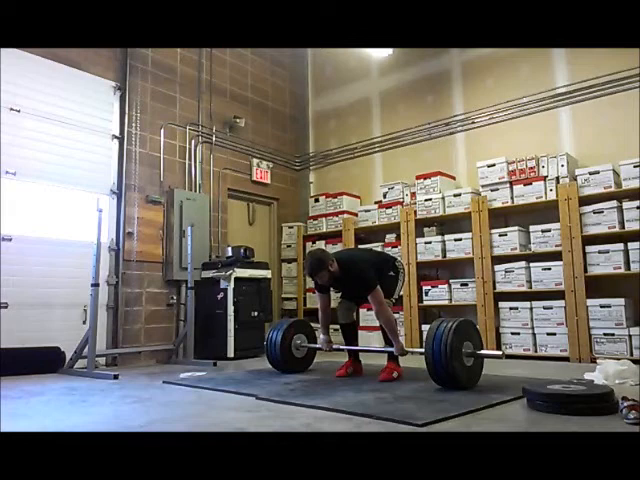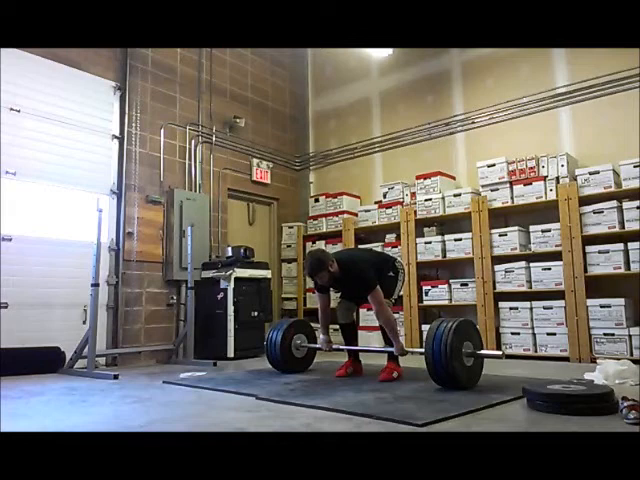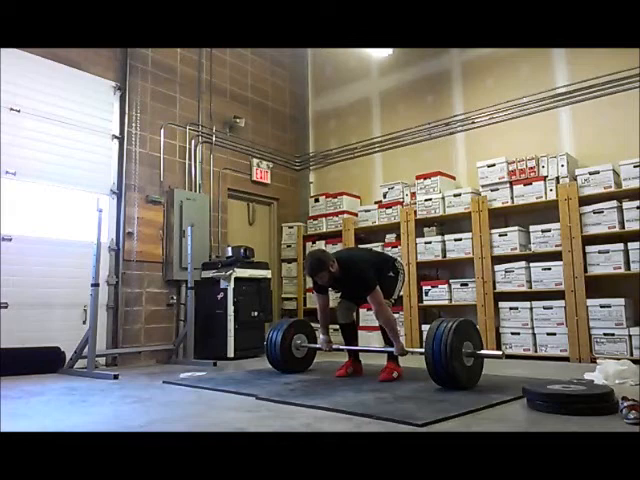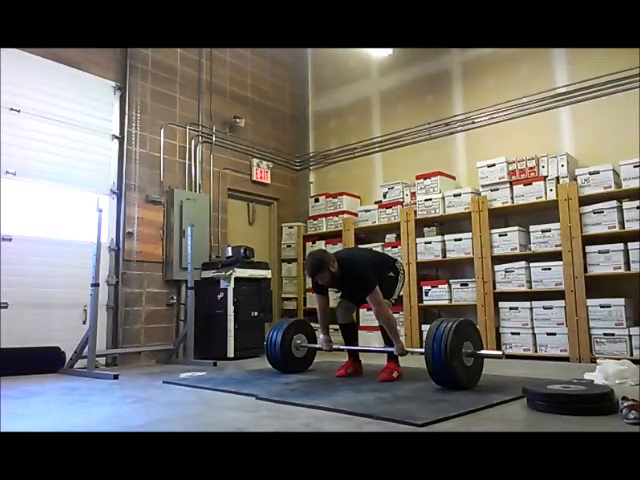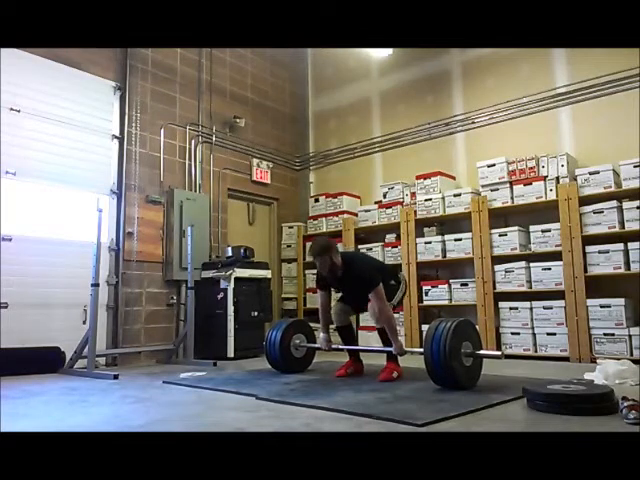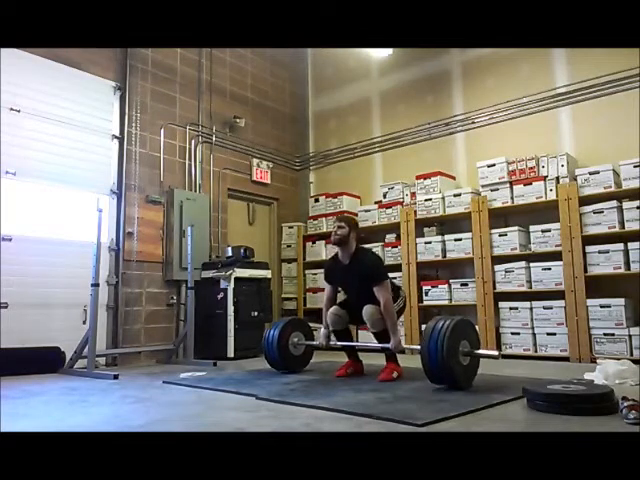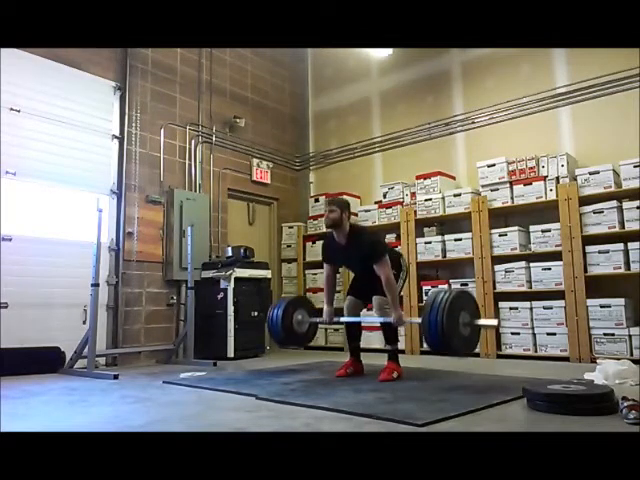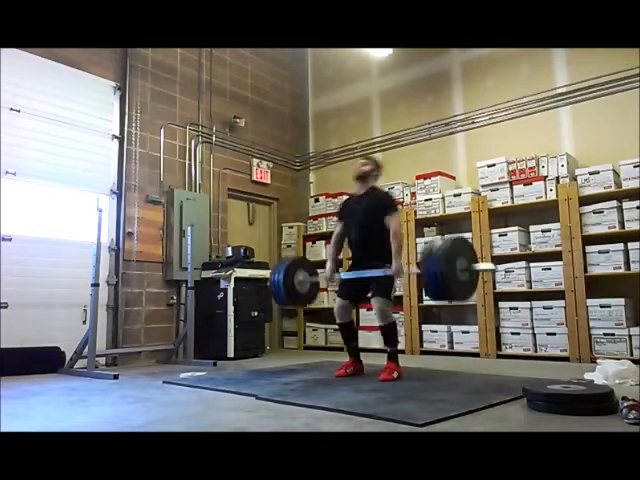
dt=0.4s
person 1, frame 1
left shoulder: (359, 270)
right shoulder: (321, 274)
left elbow: (379, 308)
right elbow: (324, 307)
left wrist: (397, 342)
right wrist: (324, 335)
left hip: (390, 270)
left knee: (383, 306)
right knee: (343, 309)
left ankle: (393, 363)
right ankle: (354, 361)
person 1, frame 2
left shoulder: (358, 270)
right shoulder: (321, 274)
left elbow: (379, 308)
right elbow: (324, 307)
left wrist: (397, 342)
right wrist: (324, 335)
left hip: (390, 271)
left knee: (383, 306)
right knee: (343, 309)
left ankle: (393, 363)
right ankle: (354, 361)
person 1, frame 3
left shoulder: (358, 270)
right shoulder: (320, 274)
left elbow: (379, 307)
right elbow: (322, 307)
left wrist: (397, 342)
right wrist: (324, 335)
left hip: (390, 271)
left knee: (382, 306)
right knee: (342, 309)
left ankle: (393, 363)
right ankle: (354, 361)
person 1, frame 4
left shoulder: (357, 270)
right shoulder: (319, 276)
left elbow: (379, 308)
right elbow: (322, 307)
left wrist: (397, 342)
right wrist: (324, 335)
left hip: (390, 271)
left knee: (382, 306)
right knee: (342, 309)
left ankle: (393, 363)
right ankle: (354, 361)
person 1, frame 5
left shoulder: (361, 267)
right shoulder: (322, 274)
left elbow: (381, 306)
right elbow: (324, 304)
left wrist: (396, 341)
right wrist: (324, 333)
left hip: (391, 283)
left knee: (375, 310)
right knee: (337, 311)
left ankle: (392, 363)
right ankle: (354, 361)
person 1, frame 6
left shoulder: (369, 260)
right shoulder: (332, 265)
left elbow: (385, 299)
right elbow: (329, 297)
left wrist: (394, 336)
right wrist: (324, 329)
left hip: (393, 298)
left knee: (370, 313)
right knee: (333, 314)
left ankle: (392, 363)
right ankle: (354, 361)
person 1, frame 7
left shoulder: (366, 239)
right shoulder: (329, 244)
left elbow: (385, 275)
right elbow: (329, 276)
left wrist: (396, 310)
right wrist: (328, 306)
left hip: (392, 268)
right hip: (364, 272)
left knee: (380, 304)
right knee: (350, 307)
left ankle: (393, 363)
right ankle: (355, 361)
person 1, frame 8
left shoulder: (380, 197)
right shoulder: (348, 203)
left elbow: (394, 227)
right elbow: (338, 235)
left wrist: (397, 260)
right wrist: (331, 263)
left hip: (381, 261)
right hip: (358, 263)
left knee: (381, 308)
right knee: (341, 308)
left ankle: (393, 363)
right ankle: (355, 361)
